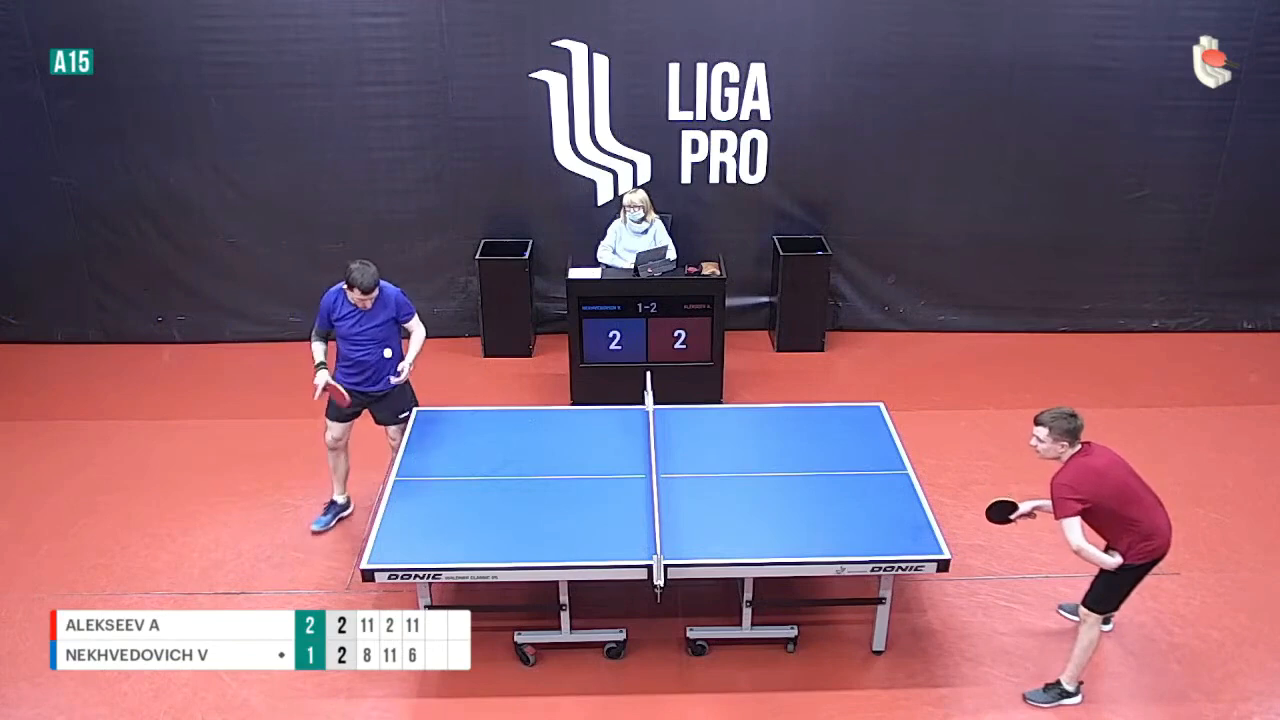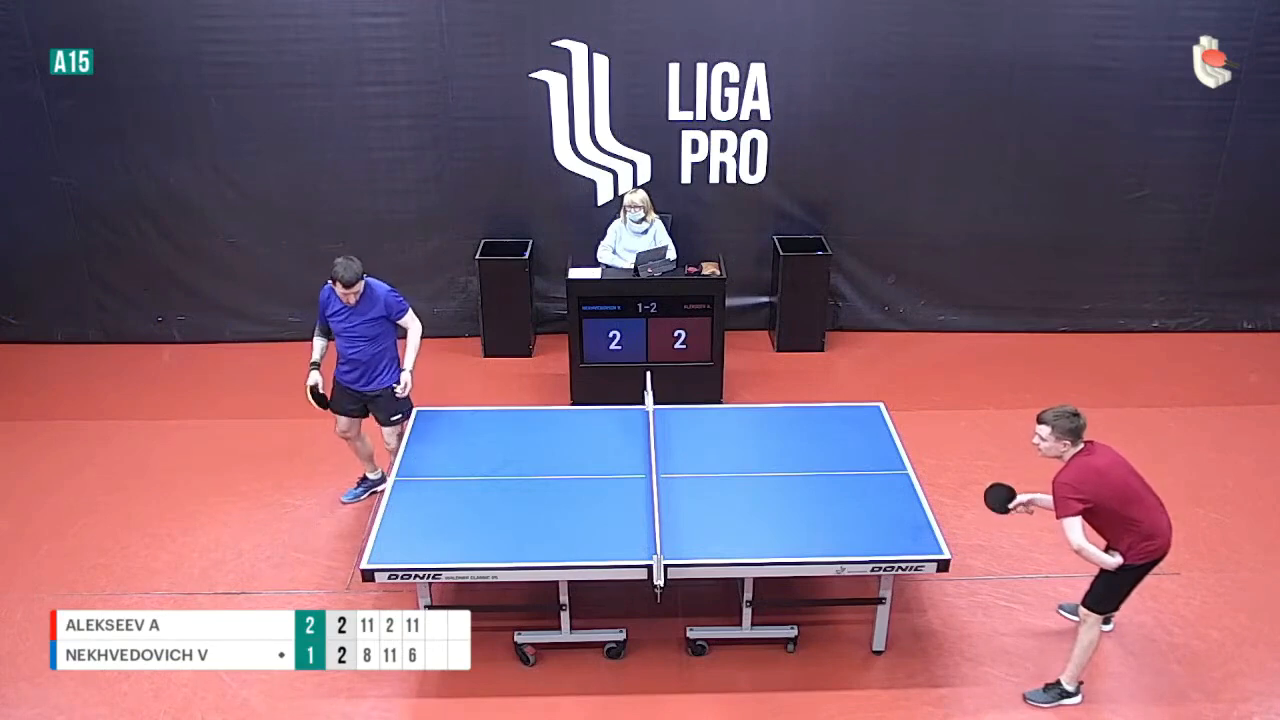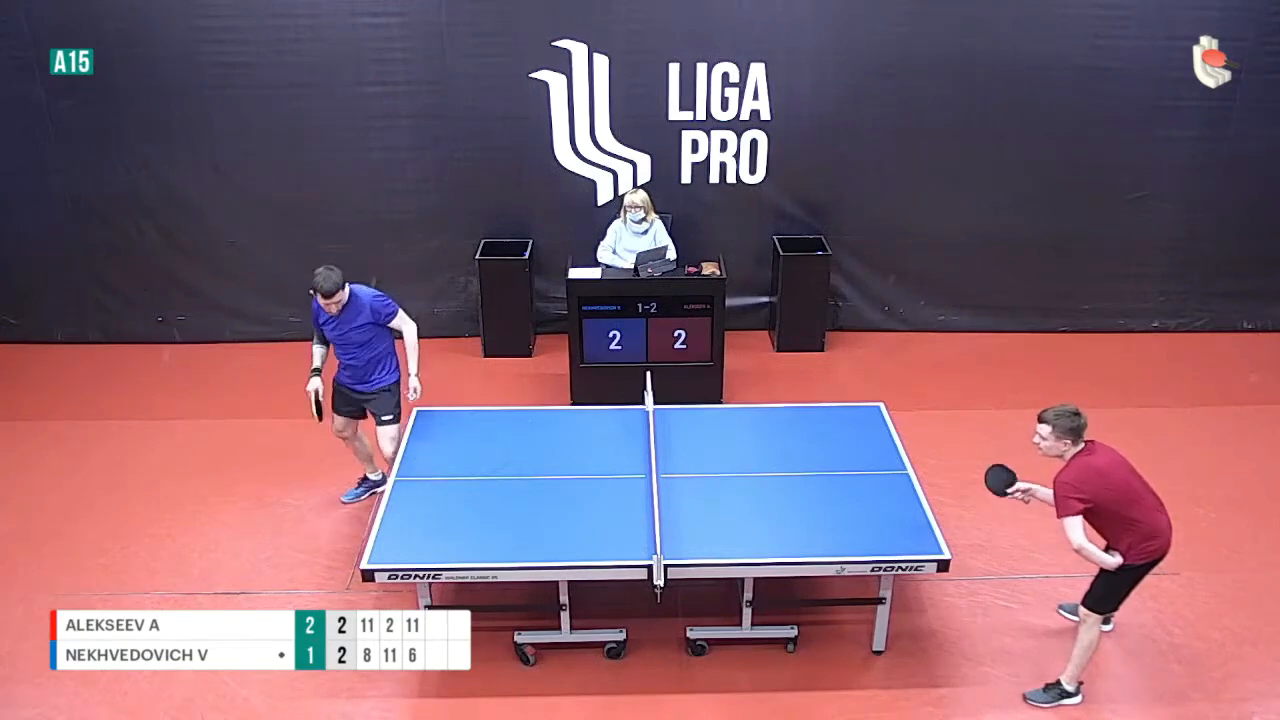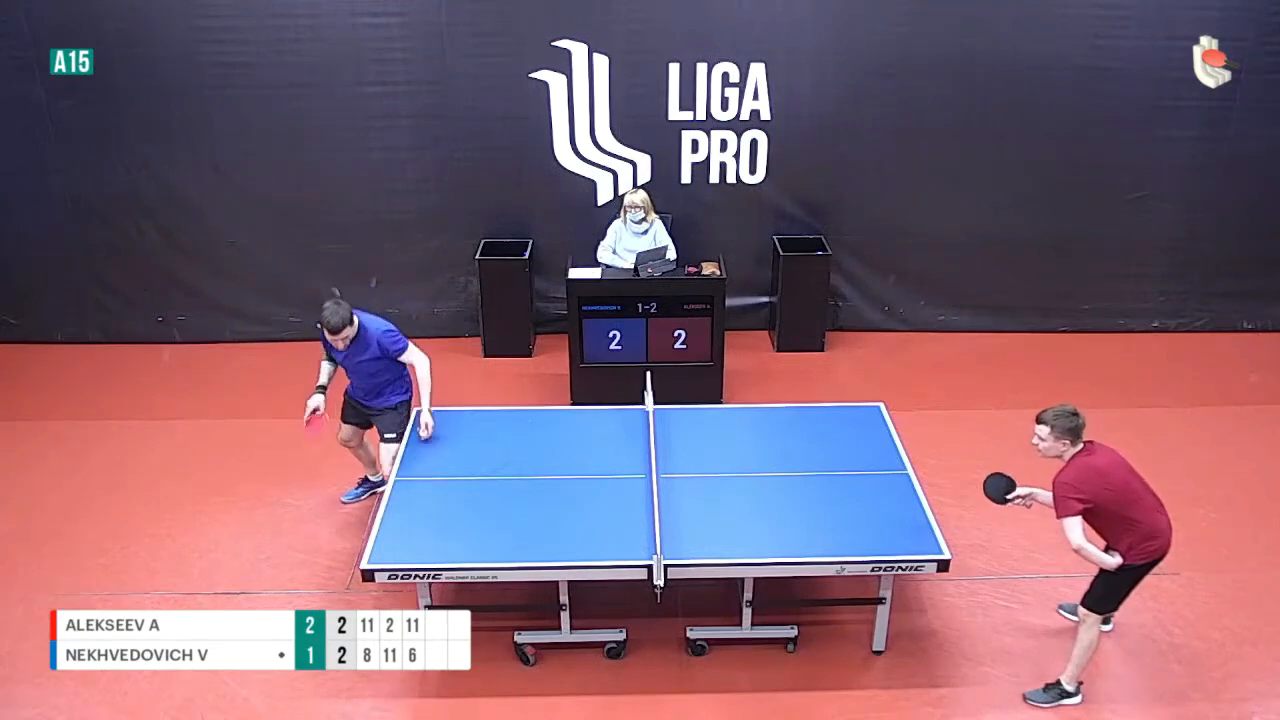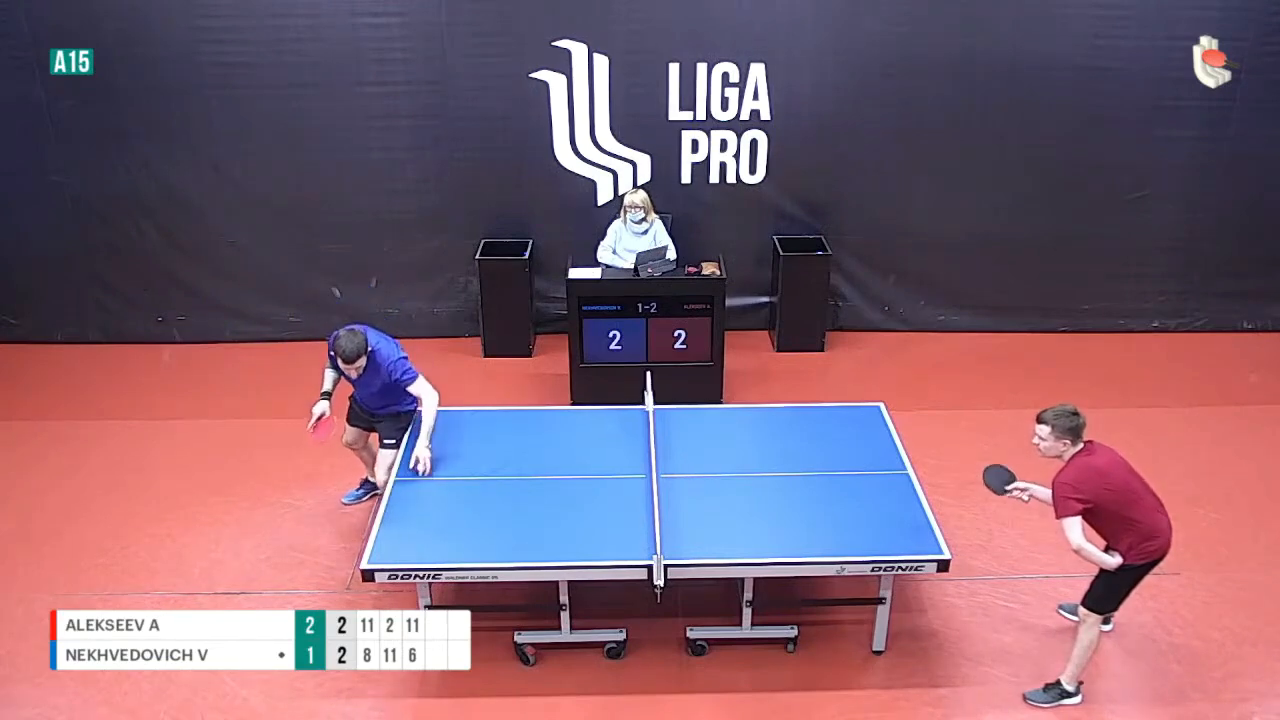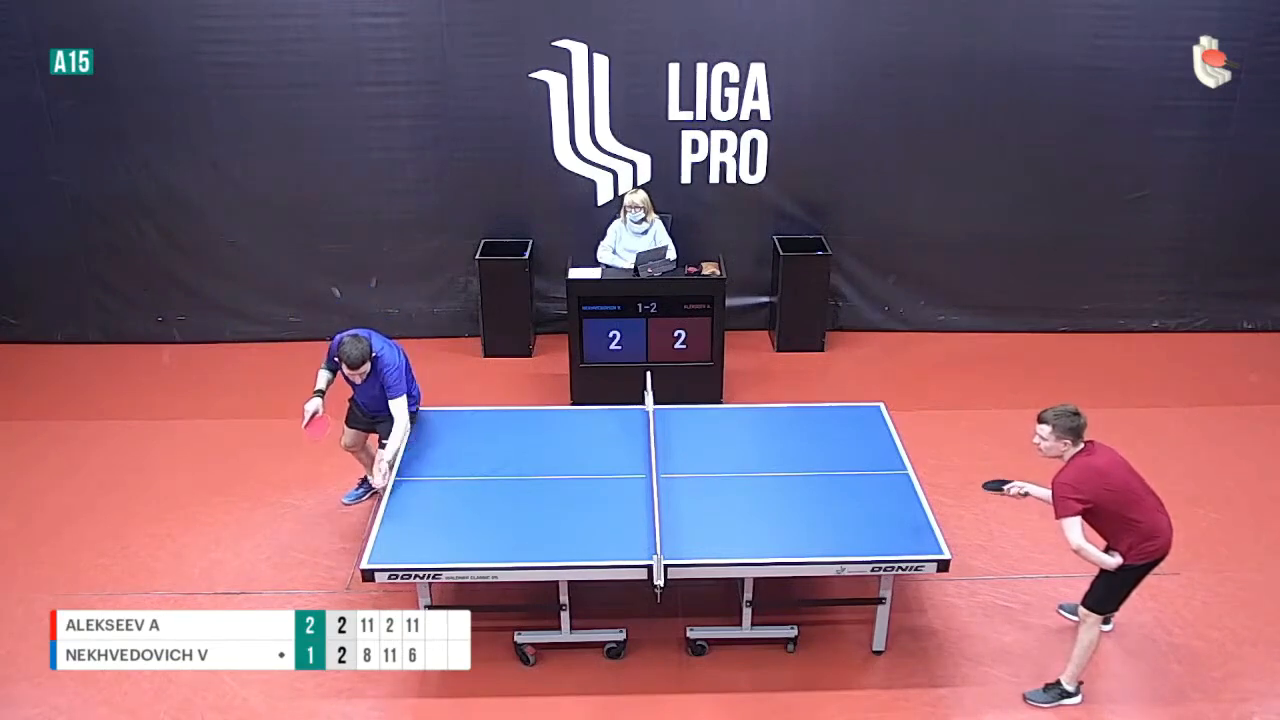
dt=0.3s
person 1, frame 1
left shoulder: (1065, 481)
right shoulder: (1093, 451)
left elbow: (1077, 544)
left wrist: (1112, 563)
right wrist: (1037, 505)
left hip: (1142, 546)
right hip: (1155, 528)
left knee: (1089, 614)
left ankle: (1067, 688)
right ankle: (1103, 612)
person 1, frame 2
left shoulder: (1067, 479)
right shoulder: (1096, 450)
left elbow: (1078, 544)
left wrist: (1112, 563)
right wrist: (1035, 499)
left hip: (1142, 546)
right hip: (1155, 528)
left knee: (1089, 615)
left ankle: (1067, 688)
right ankle: (1103, 612)
person 1, frame 3
left shoulder: (1068, 479)
right shoulder: (1097, 450)
left elbow: (1079, 544)
left wrist: (1113, 563)
right wrist: (1034, 491)
left hip: (1142, 546)
right hip: (1155, 528)
left knee: (1089, 615)
left ankle: (1068, 688)
right ankle: (1103, 612)
person 1, frame 4
left shoulder: (1067, 480)
right shoulder: (1096, 450)
left elbow: (1078, 544)
left wrist: (1112, 563)
right wrist: (1035, 495)
left hip: (1142, 546)
right hip: (1155, 528)
left knee: (1088, 615)
left ankle: (1068, 688)
right ankle: (1103, 613)
person 1, frame 5
left shoulder: (1067, 480)
right shoulder: (1096, 450)
left elbow: (1077, 544)
left wrist: (1113, 563)
right wrist: (1032, 490)
left hip: (1142, 546)
right hip: (1155, 528)
left knee: (1089, 615)
left ankle: (1068, 688)
right ankle: (1103, 613)
person 1, frame 6
left shoulder: (1067, 479)
right shoulder: (1097, 450)
left elbow: (1077, 544)
left wrist: (1113, 563)
right wrist: (1030, 489)
left hip: (1143, 546)
right hip: (1156, 529)
left knee: (1088, 615)
left ankle: (1068, 688)
right ankle: (1104, 613)
person 2, frame 1
left shoulder: (393, 297)
right shoulder: (331, 300)
left elbow: (418, 330)
right elbow: (318, 337)
left wrist: (409, 360)
right wrist: (321, 368)
left hip: (389, 384)
right hip: (347, 383)
left knee: (399, 443)
right knee: (334, 441)
right ankle: (339, 501)
person 2, frame 2
left shoulder: (384, 295)
right shoulder: (326, 297)
left elbow: (414, 327)
right elbow: (322, 333)
left wrist: (407, 370)
right wrist: (315, 365)
left hip: (384, 382)
right hip: (346, 380)
left knee: (394, 444)
right knee: (347, 432)
right ankle: (374, 477)
person 2, frame 3
left shoulder: (371, 300)
right shoulder: (318, 308)
left elbow: (409, 328)
left wrist: (413, 374)
right wrist: (316, 373)
left hip: (381, 383)
right hip: (346, 382)
left knee: (390, 452)
right knee: (343, 431)
right ankle: (374, 477)
person 2, frame 4
left shoulder: (379, 333)
right shoulder: (329, 333)
left elbow: (420, 360)
left wrist: (425, 408)
right wrist: (320, 390)
left hip: (391, 400)
right hip: (358, 396)
left knee: (390, 473)
right knee: (347, 440)
right ankle: (373, 479)
person 2, frame 5
left shoulder: (389, 359)
right shoulder: (337, 343)
left elbow: (430, 397)
right elbow: (332, 367)
left wrist: (423, 444)
right wrist: (325, 396)
left hip: (396, 408)
right hip: (364, 401)
left knee: (385, 481)
right knee: (351, 442)
right ankle: (373, 480)
person 2, frame 6
left shoulder: (389, 364)
right shoulder: (339, 344)
left elbow: (402, 422)
right elbow: (328, 368)
left wrist: (385, 461)
right wrist: (318, 395)
left hip: (396, 408)
right hip: (364, 401)
left knee: (383, 480)
right knee: (349, 444)
right ankle: (370, 481)
